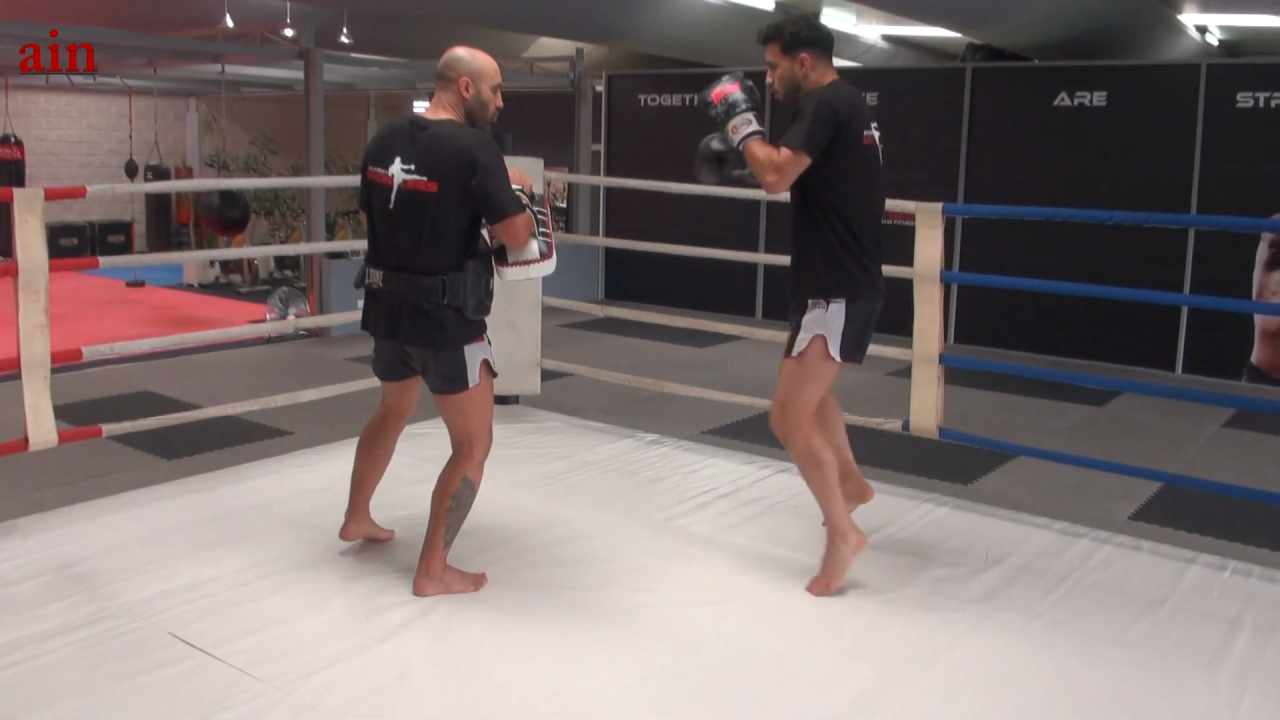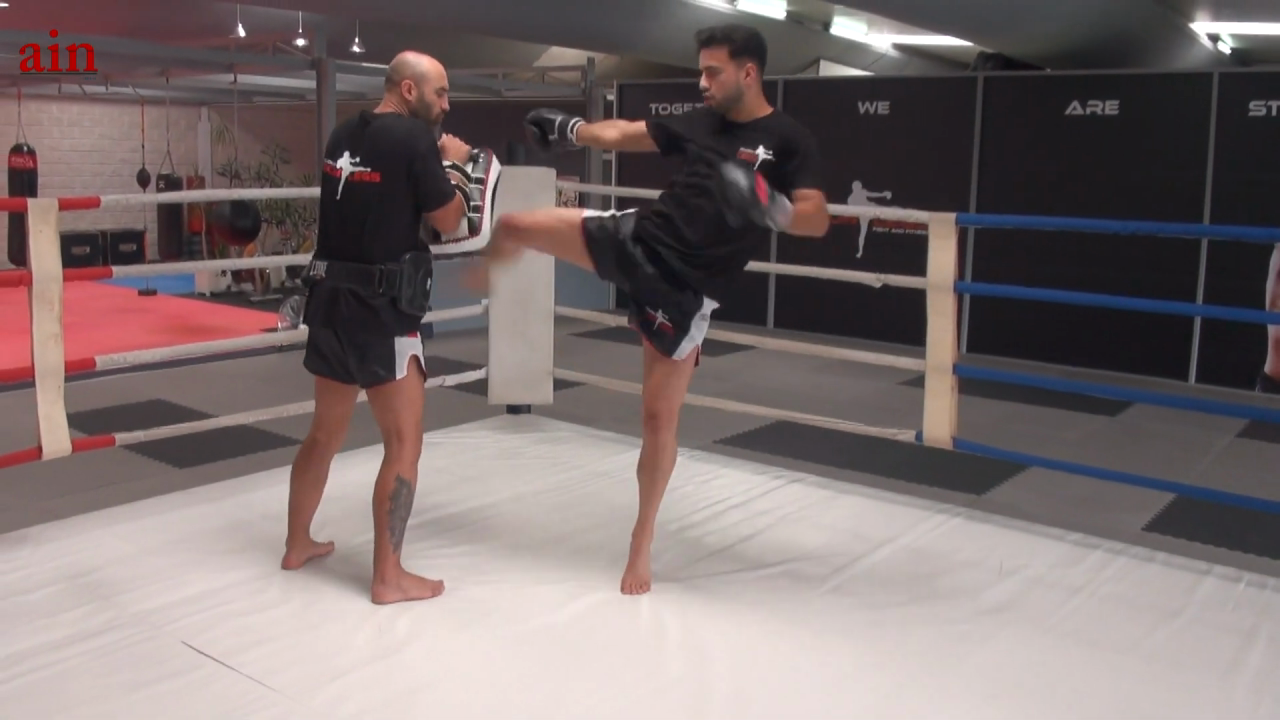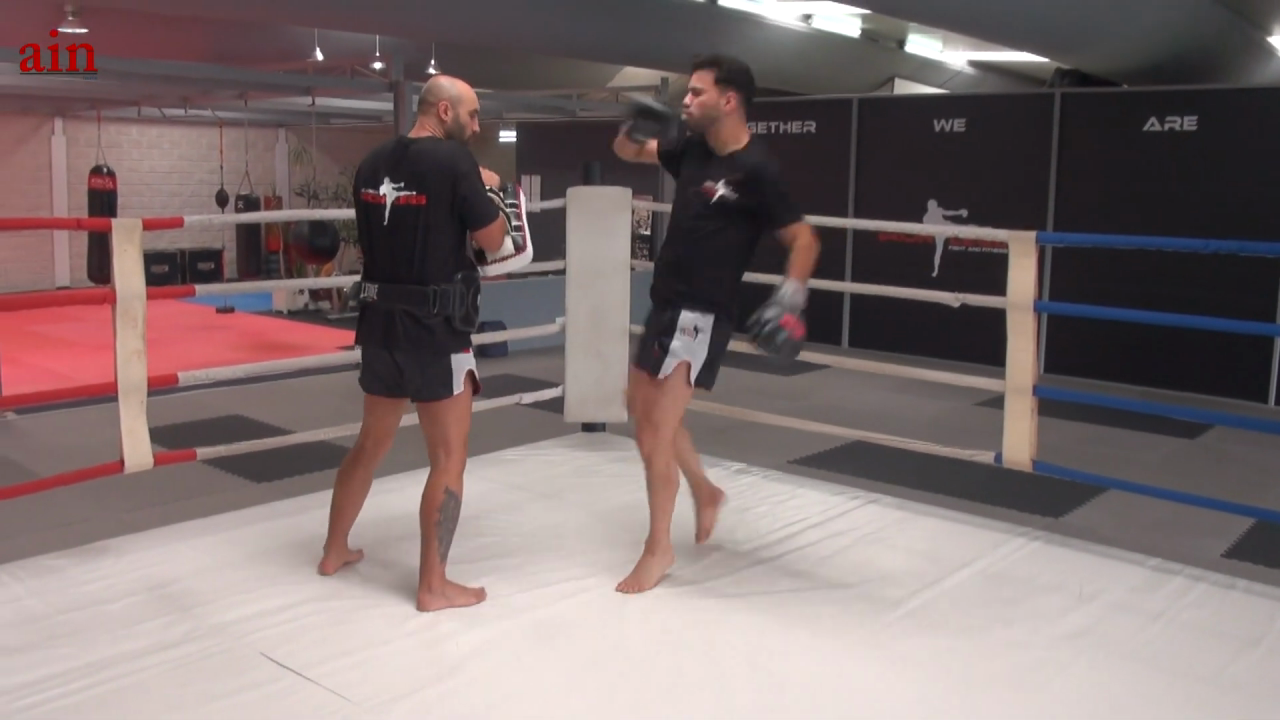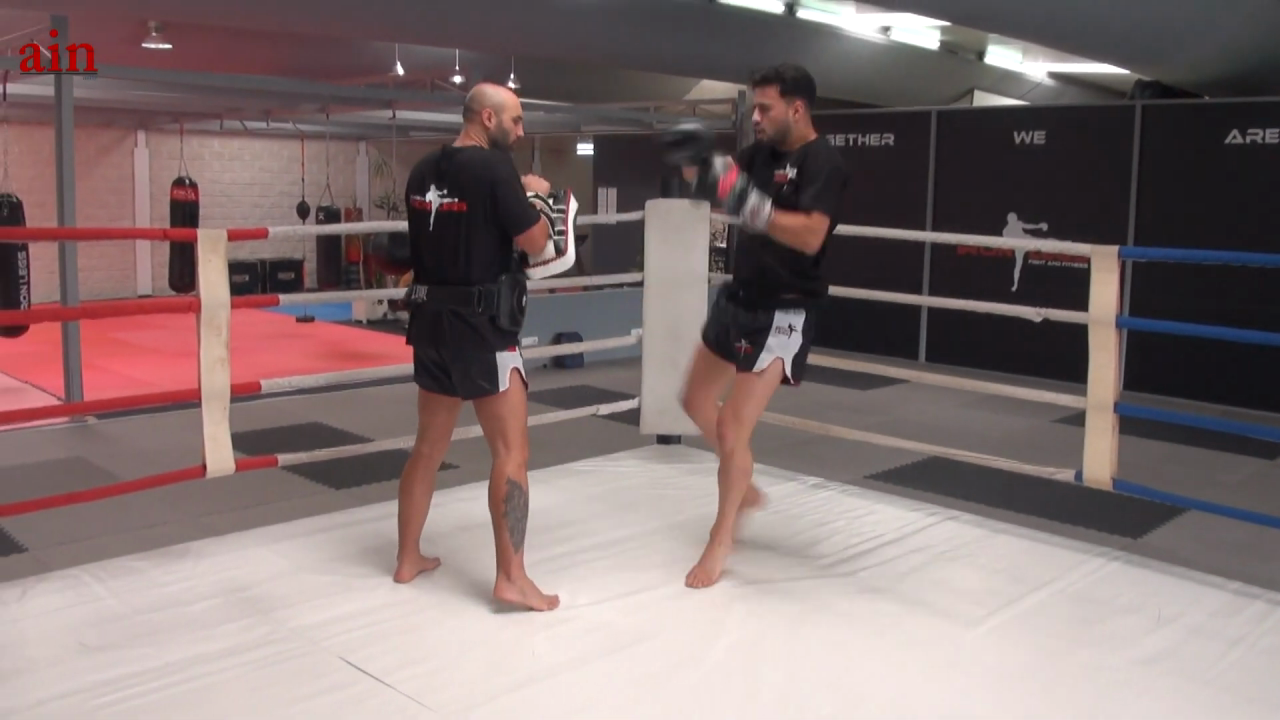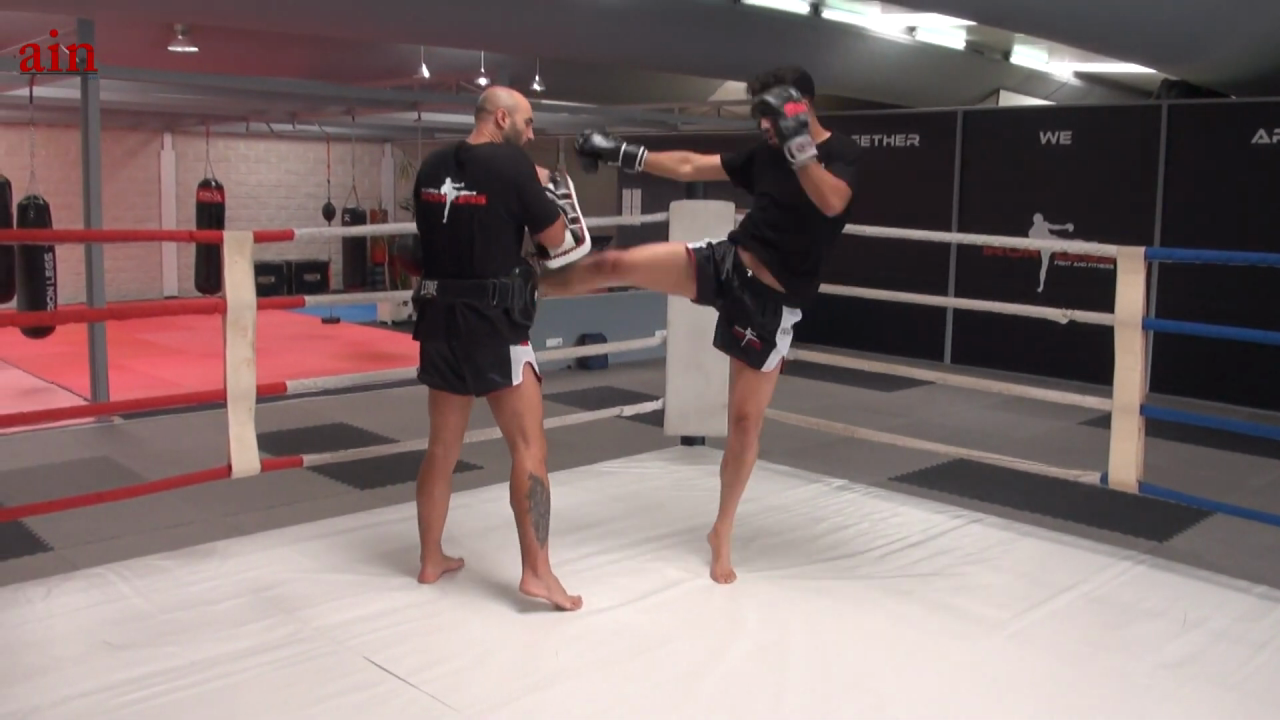
dt=1s
person 1, frame 1
left shoulder: (823, 107)
right shoulder: (847, 105)
left elbow: (776, 173)
left wrist: (739, 119)
right wrist: (749, 122)
left hip: (836, 289)
right hip: (843, 283)
left knee: (789, 416)
right knee: (812, 395)
left ankle: (841, 535)
right ankle: (848, 490)
person 1, frame 2
left shoulder: (790, 140)
right shoulder: (699, 123)
left elbow: (816, 219)
right elbow: (627, 135)
left wrist: (765, 205)
right wrist: (565, 129)
left hip: (690, 288)
right hip: (644, 239)
left knee: (660, 419)
right knee: (518, 226)
left ankle: (642, 542)
right ankle: (479, 271)
person 1, frame 3
left shoulder: (755, 170)
right shoulder: (696, 146)
left elbow: (803, 243)
right elbow: (632, 149)
left wrist: (786, 304)
right wrist: (639, 123)
left hip: (696, 313)
right hip: (669, 301)
left knee: (652, 433)
right knee: (648, 417)
left ankle: (659, 549)
right ankle: (706, 492)
person 1, frame 4
left shoulder: (823, 165)
right shoulder: (763, 153)
left elbow: (811, 239)
right elbow: (703, 180)
left wrist: (743, 200)
right wrist: (690, 159)
left hip: (781, 312)
right hip: (740, 295)
left knee: (731, 429)
right knee: (694, 401)
left ankle: (718, 546)
right ankle: (743, 490)
person 1, frame 5
left shoulder: (840, 152)
right shoulder: (767, 150)
left elbow: (832, 204)
right elbow: (690, 167)
left wrist: (795, 139)
right wrist: (624, 152)
left hip: (773, 304)
right hip: (724, 264)
left knee: (746, 421)
right knee: (617, 263)
left ankle: (721, 532)
right ankle: (541, 286)
person 2, frame 1
left shoulder: (385, 140)
right shoulder: (473, 147)
right elbow: (517, 236)
right wrist: (516, 187)
left hip: (387, 307)
right hip: (446, 317)
left knee: (392, 411)
right knee: (473, 444)
left ankle: (356, 517)
right ankle: (433, 570)
person 2, frame 2
left shoulder: (345, 136)
right shoulder: (413, 138)
right elbow: (448, 219)
right wrist: (450, 162)
left hip: (329, 301)
right hip: (382, 310)
left knee: (325, 431)
right knee: (404, 444)
left ankle: (298, 543)
right ankle: (389, 576)
person 2, frame 3
left shoulder: (372, 164)
right shoulder: (453, 159)
right elbow: (492, 241)
right wrist: (485, 189)
left hip: (381, 320)
right hip: (434, 327)
left knee: (372, 442)
right knee: (449, 457)
left ankle: (334, 550)
right ankle: (433, 585)
person 2, frame 4
left shoulder: (425, 170)
right shoulder: (493, 166)
right elbow: (534, 242)
right wrist: (533, 194)
left hip: (432, 320)
right hip: (482, 325)
left knee: (428, 447)
right knee: (511, 451)
left ankle: (408, 558)
right ankle: (511, 578)
person 2, frame 5
left shoulder: (433, 166)
right shoulder: (510, 163)
right elbow: (556, 239)
right wrist: (545, 187)
left hip: (438, 317)
right hip: (491, 320)
left knee: (441, 448)
right knee: (529, 446)
left ankle: (431, 559)
right ankle: (537, 574)
